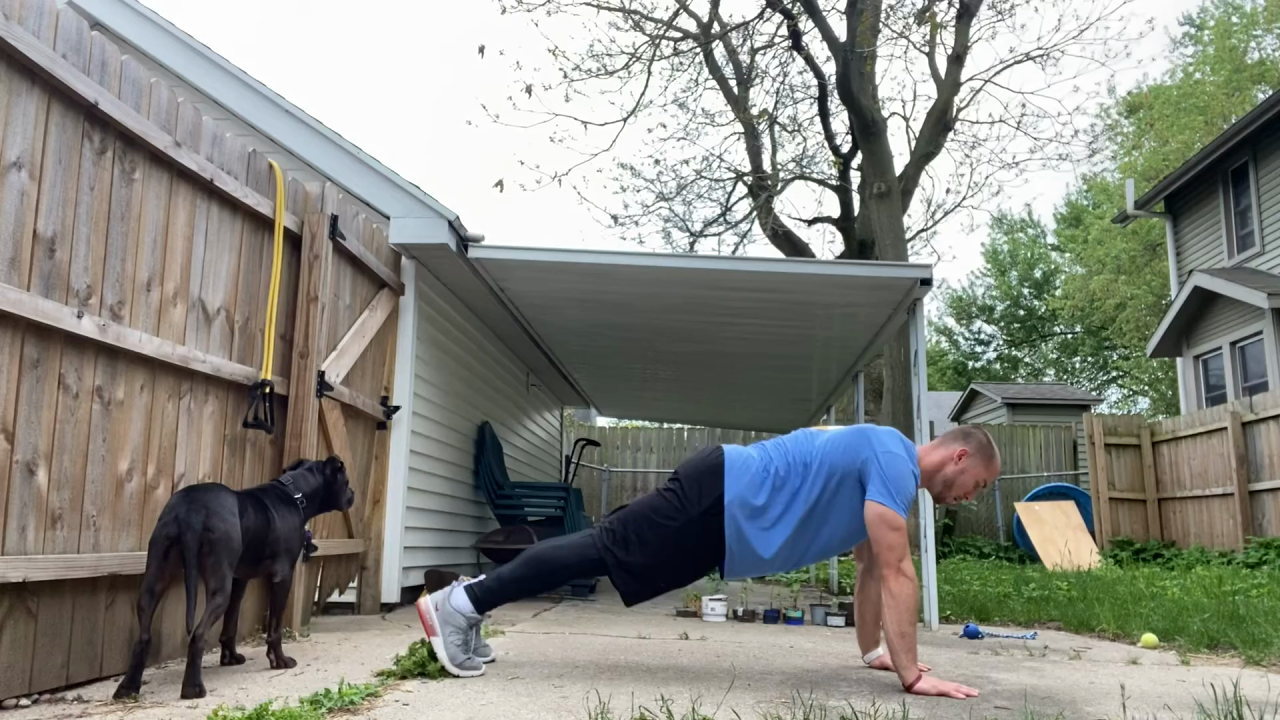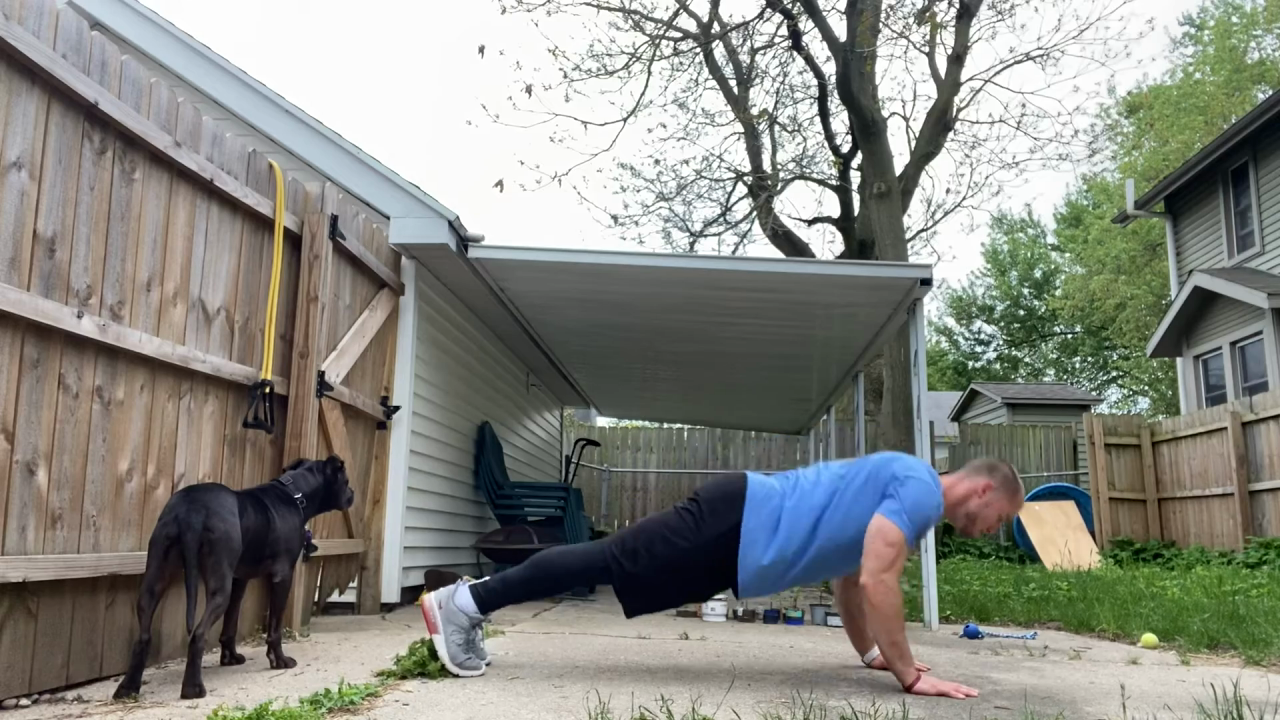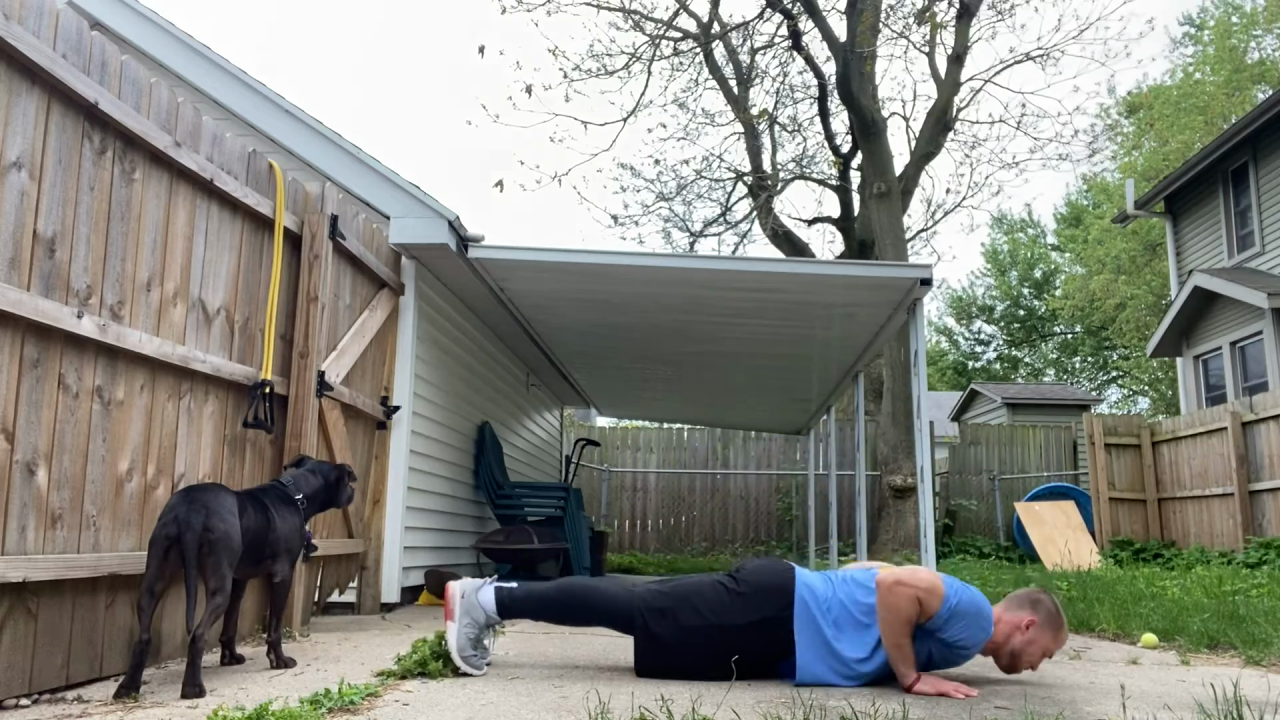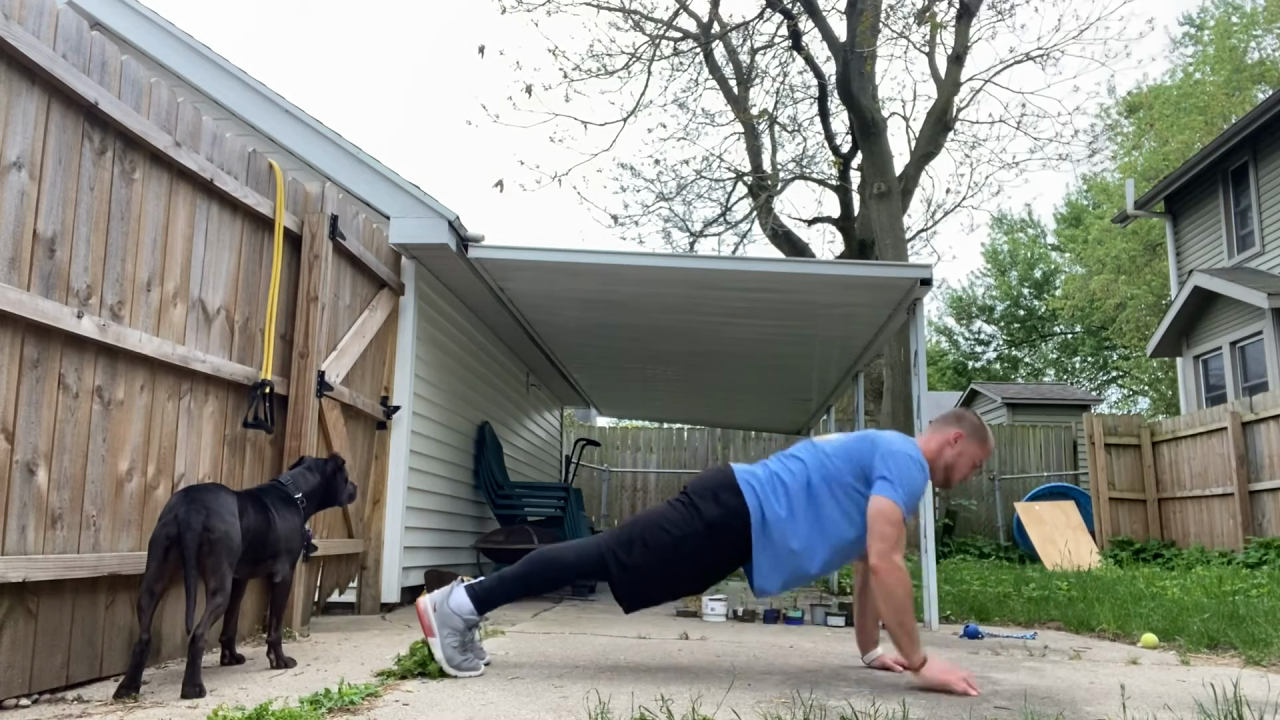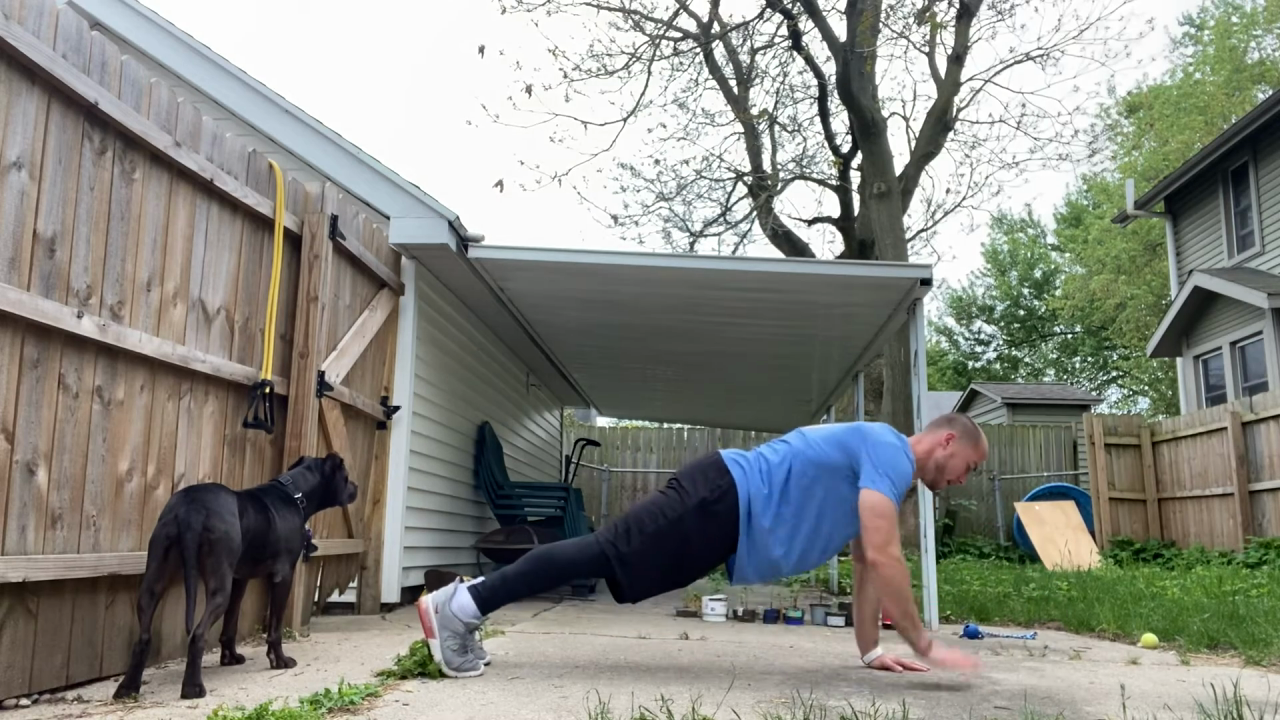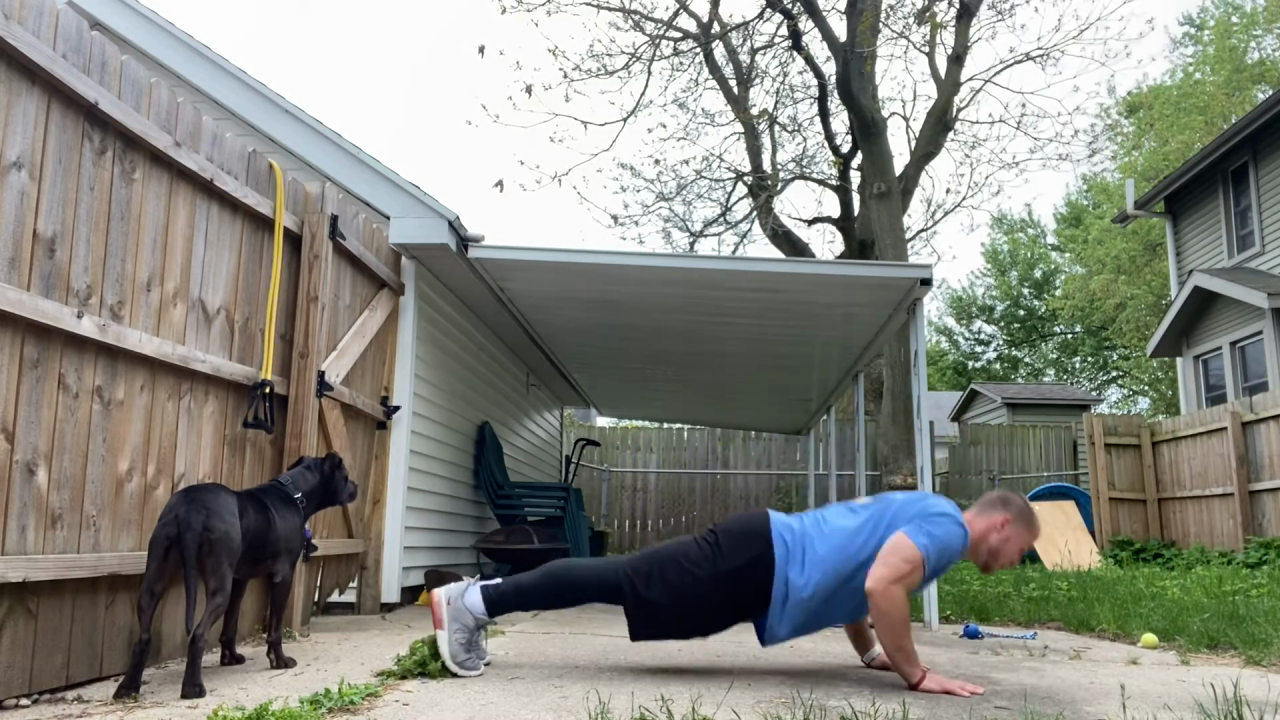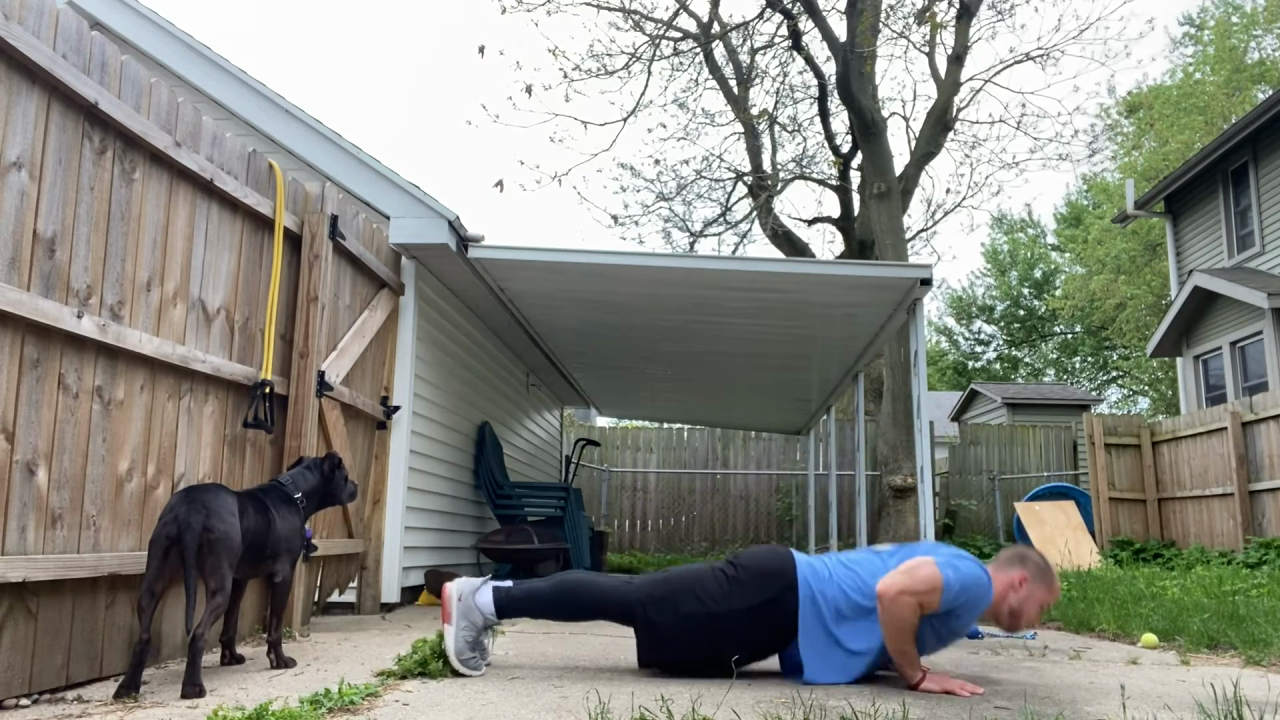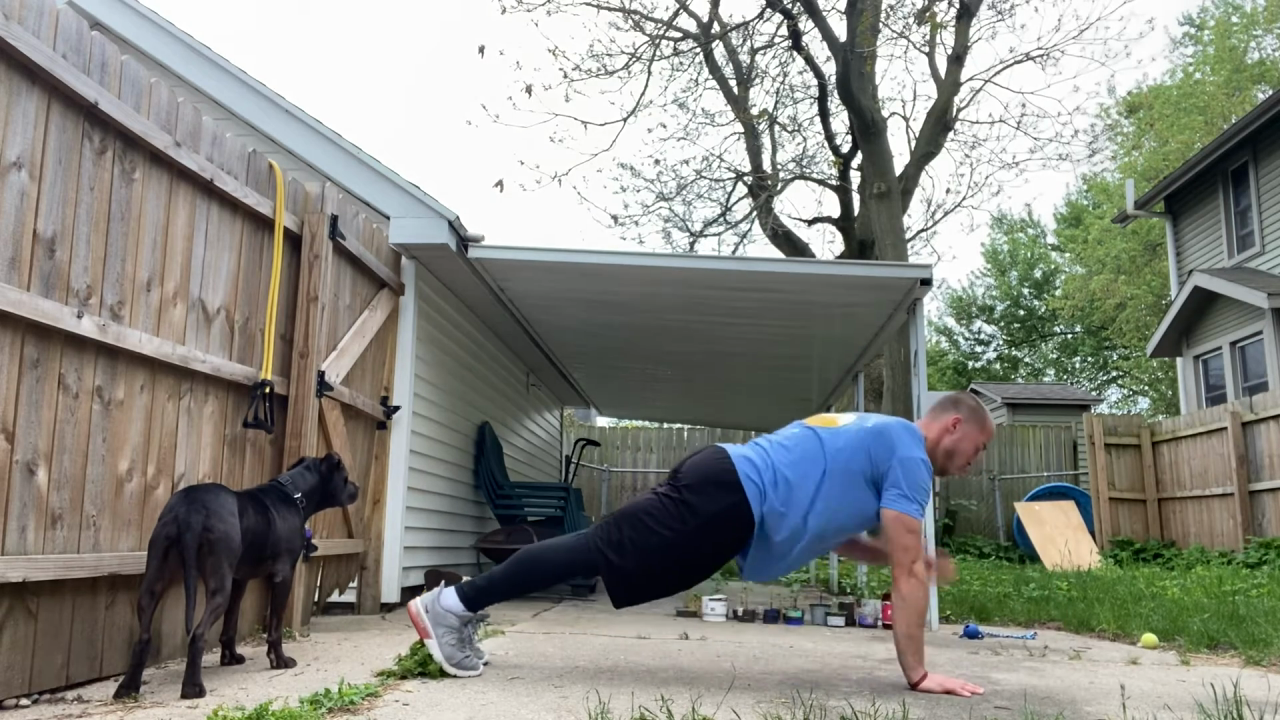
dt=0.5s
person 1, frame 1
left shoulder: (885, 465)
right shoulder: (895, 461)
left elbow: (870, 566)
right elbow: (896, 572)
left wrist: (873, 650)
right wrist: (912, 674)
left hip: (726, 506)
right hip: (718, 500)
left knee: (600, 549)
right knee: (600, 551)
left ankle: (473, 594)
right ankle: (459, 602)
person 1, frame 2
left shoulder: (906, 486)
right shoulder: (920, 489)
left elbow: (852, 574)
right elbow: (875, 583)
left wrist: (869, 650)
right wrist: (910, 674)
left hip: (744, 525)
right hip: (737, 525)
left knee: (604, 563)
right knee: (609, 563)
left ankle: (471, 600)
right ankle: (463, 602)
person 1, frame 3
left shoulder: (954, 602)
right shoulder: (973, 619)
left elbow: (868, 574)
right elbow: (894, 585)
left wrist: (888, 659)
right wrist: (909, 673)
left hip: (786, 601)
right hip: (780, 614)
left knee: (635, 603)
right knee: (631, 610)
left ankle: (493, 594)
right ankle: (485, 596)
person 1, frame 4
left shoulder: (886, 455)
right shoulder: (906, 463)
left elbow: (862, 562)
right elbow: (884, 564)
left wrist: (873, 650)
right wrist: (917, 660)
left hip: (739, 512)
right hip: (734, 513)
left knee: (600, 556)
right knee: (607, 558)
left ankle: (463, 602)
right ankle: (460, 604)
person 1, frame 5
left shoulder: (880, 465)
right shoulder: (888, 452)
left elbow: (866, 563)
right elbow: (885, 560)
left wrist: (872, 650)
right wrist: (925, 649)
left hip: (726, 510)
right hip: (719, 499)
left knee: (597, 554)
right knee: (602, 553)
left ankle: (463, 606)
right ankle: (458, 606)
person 1, frame 6
left shoulder: (927, 517)
right shoulder: (946, 523)
left elbow: (851, 572)
right elbow: (880, 587)
left wrist: (871, 651)
right wrist: (915, 672)
left hip: (765, 556)
right hip: (758, 562)
left knee: (618, 581)
right knee: (622, 583)
left ankle: (476, 599)
right ankle: (472, 601)
person 1, frame 7
left shoulder: (948, 571)
right shoulder: (969, 578)
right elbow: (889, 593)
left wrist: (881, 654)
right wrist: (913, 669)
left hip: (784, 592)
right hip: (777, 598)
left knee: (631, 597)
right knee: (632, 603)
left ankle: (490, 594)
right ankle: (480, 601)
person 1, frame 8
left shoulder: (879, 436)
right shoulder: (909, 455)
left elbow: (834, 525)
right elbow: (905, 575)
left wrist: (908, 559)
right wrist: (918, 673)
left hip: (722, 481)
right hip: (728, 501)
left knee: (595, 550)
right knee: (600, 553)
left ankle: (457, 605)
right ankle: (451, 605)
